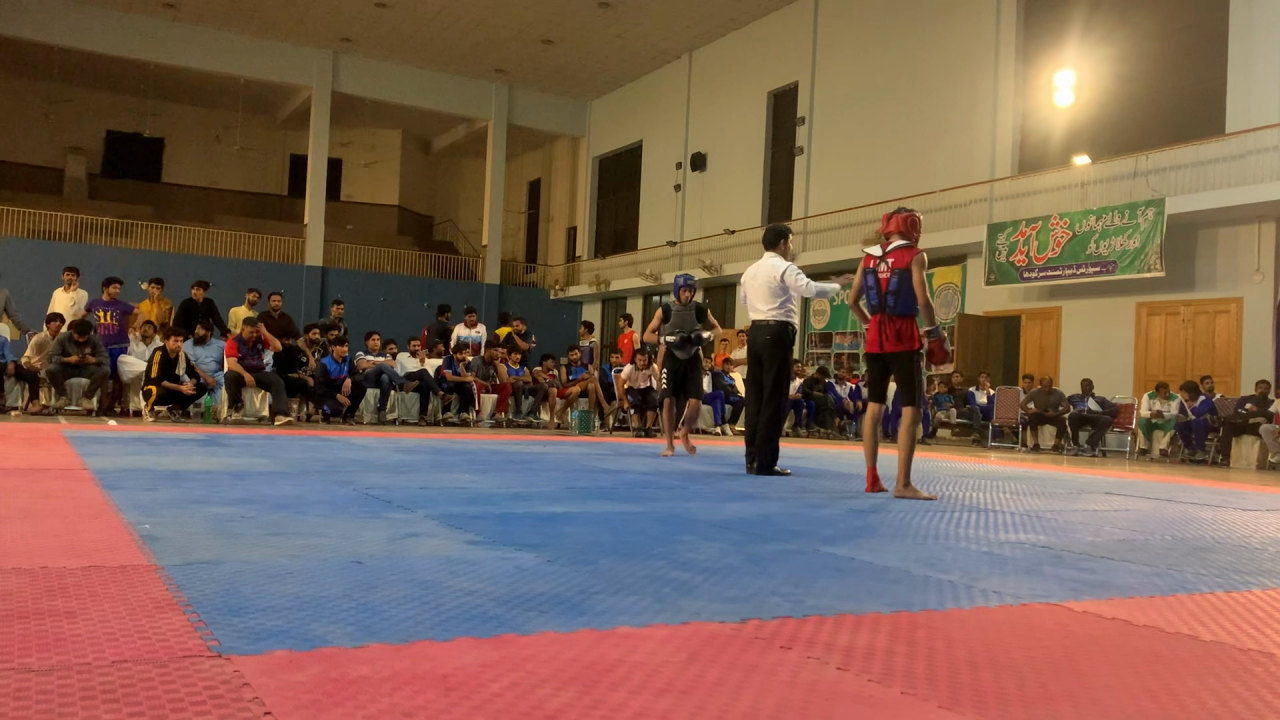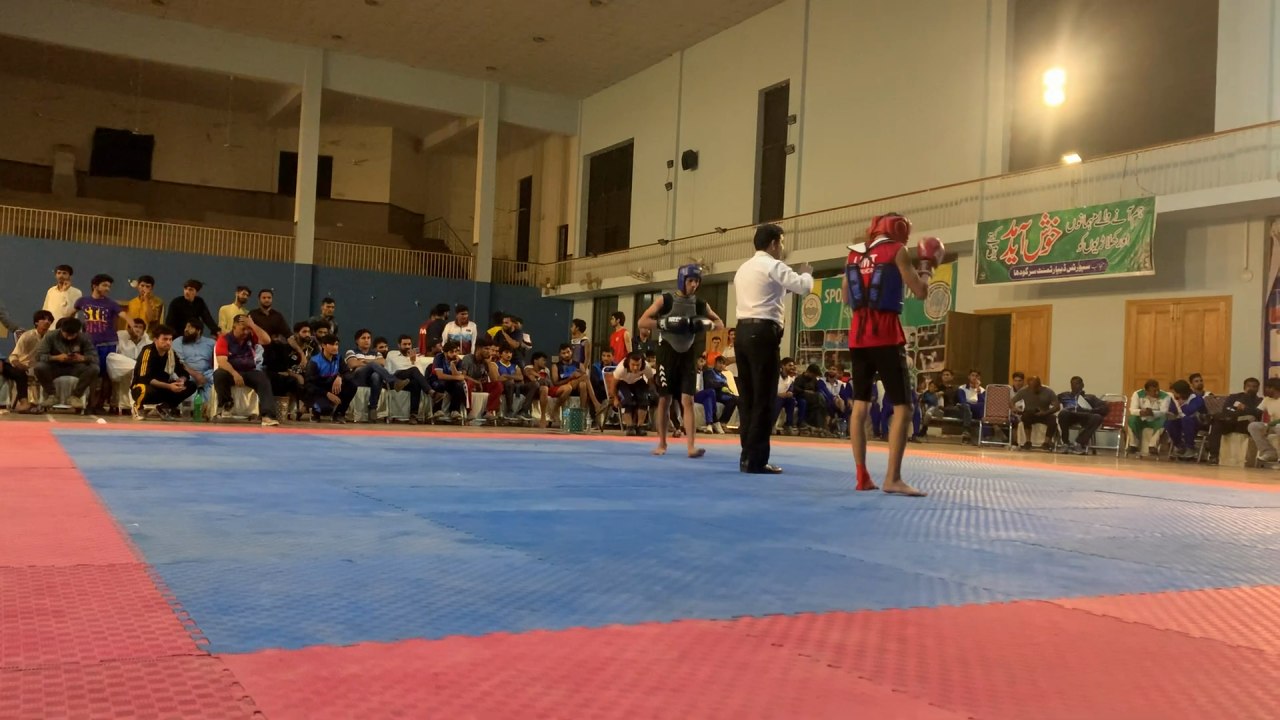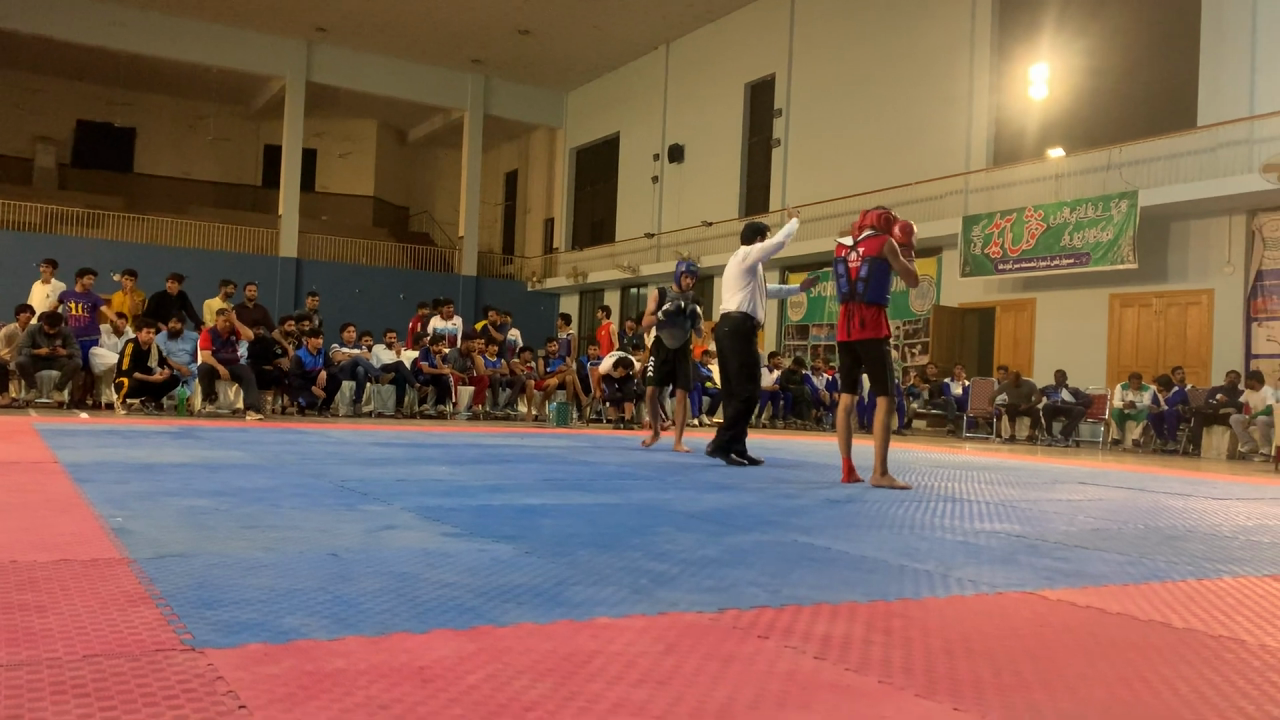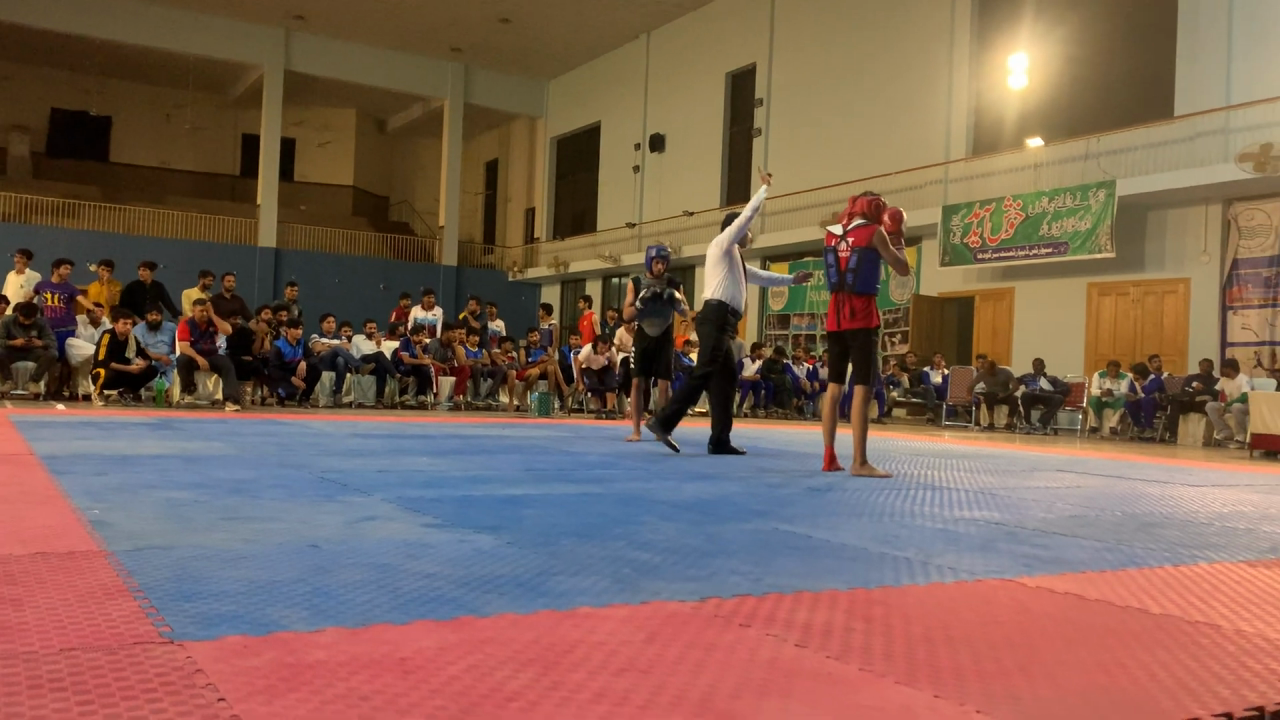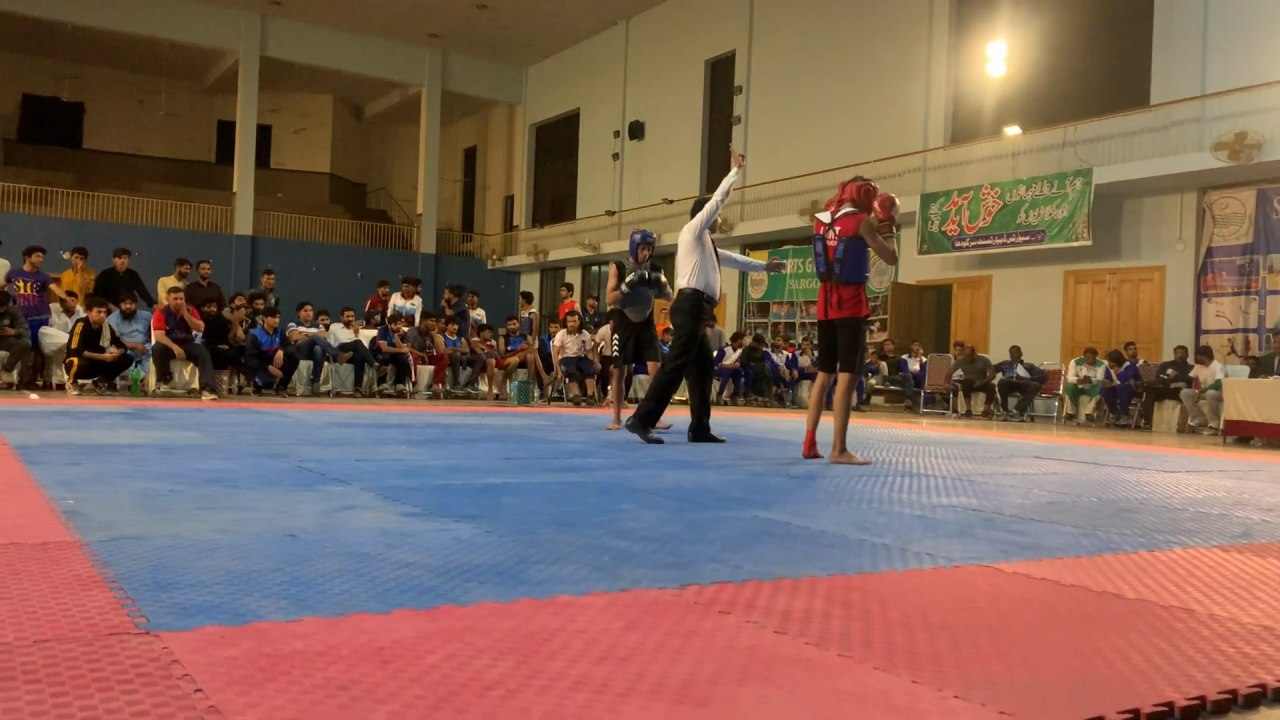
dt=0.3s
person 1, frame 1
left shoulder: (869, 256)
right shoulder: (914, 255)
left elbow: (852, 300)
right elbow: (922, 301)
right wrist: (934, 333)
left hip: (876, 337)
right hip: (903, 339)
left knee: (874, 407)
right knee: (910, 411)
left ankle: (872, 479)
right ankle: (903, 483)
person 1, frame 2
left shoulder: (854, 252)
right shoulder: (897, 250)
right elbow: (920, 292)
right wrist: (928, 264)
left hip: (858, 334)
right hip: (885, 334)
left knee: (861, 404)
right knee: (902, 407)
left ankle: (862, 477)
right ankle: (893, 478)
person 1, frame 3
left shoulder: (842, 246)
right shoulder: (885, 243)
right elbow: (912, 281)
right wrist: (906, 250)
left hip: (845, 326)
right hip: (872, 328)
left knee: (847, 397)
right knee: (885, 398)
left ankle: (848, 469)
right ankle: (880, 472)
person 1, frame 4
left shoulder: (832, 234)
right shoulder: (874, 233)
right elbow: (903, 269)
right wrist: (896, 238)
left hip: (835, 316)
right hip: (862, 317)
left knee: (834, 387)
right knee: (862, 389)
left ankle: (829, 457)
right ankle: (859, 462)
person 1, frame 5
left shoulder: (821, 221)
right shoulder: (862, 221)
right elbow: (890, 259)
right wrist: (887, 226)
left hip: (825, 304)
right hip: (851, 305)
left knee: (824, 375)
right knee: (847, 377)
left ankle: (809, 443)
right ankle: (838, 449)
person 2, frame 1
left shoulder: (750, 271)
right shoulder: (784, 268)
left elbow: (744, 299)
right elbow: (812, 289)
right wrist: (837, 286)
left hip: (756, 333)
right hip: (778, 334)
left knee: (756, 398)
right knee: (774, 400)
left ankle: (754, 459)
right ankle: (764, 462)
person 2, frame 2
left shoulder: (744, 268)
right shoulder: (772, 266)
right elbow: (804, 285)
left wrist: (783, 288)
right wrist: (806, 275)
left hip: (744, 332)
right hip: (763, 334)
left knee: (749, 398)
right knee: (764, 400)
left ankle: (749, 456)
right ankle: (756, 459)
person 2, frame 3
left shoulder: (741, 262)
right shoulder: (747, 255)
left elbow: (765, 291)
right elbow: (780, 241)
left wrist: (799, 287)
right wrist: (793, 221)
left hip: (728, 327)
right hip: (739, 328)
left knee: (735, 391)
right knee: (747, 390)
left ankle: (733, 447)
right ankle: (722, 444)
person 2, frame 4
left shoulder: (735, 259)
right shoulder: (723, 244)
left elbow: (760, 277)
right elbow: (747, 215)
left wrist: (791, 279)
right wrist: (765, 187)
left hip: (722, 320)
right hip: (716, 317)
left knee: (724, 379)
right knee: (704, 373)
left ankle: (720, 441)
right ankle: (663, 421)
person 2, frame 5
left shoulder: (707, 245)
right shoulder: (693, 231)
left elbow: (734, 260)
right elbow: (717, 199)
left wrist: (765, 266)
right wrist: (736, 169)
left hip: (697, 309)
right hip: (691, 307)
left knee: (702, 368)
right knee: (676, 365)
left ankle: (700, 428)
right ankle: (641, 420)
person 3, frame 1
left shoulder: (701, 310)
right shoulder: (664, 310)
left elbow: (717, 329)
right elbow: (647, 336)
left wrist: (706, 336)
right wrist: (666, 339)
left hip: (692, 360)
right hip: (672, 359)
left knee: (695, 404)
right knee: (669, 402)
left ankle: (684, 435)
right ankle: (669, 445)
person 3, frame 2
left shoulder: (700, 304)
right shoulder: (664, 300)
left elbow: (719, 324)
right elbow: (642, 321)
left wrist: (708, 324)
right wrist: (665, 323)
left hip: (688, 355)
right hip: (668, 353)
left knee: (687, 401)
right knee: (664, 400)
left ankle: (691, 446)
right ankle: (662, 443)
person 3, frame 3
left shoulder: (695, 301)
right shoulder: (659, 294)
left elbow: (700, 334)
right elbow: (645, 322)
left wrist: (697, 320)
right wrist: (664, 313)
left hip: (682, 350)
right hip: (661, 347)
left knee: (682, 395)
right knee: (651, 392)
left ankle: (678, 442)
right ankle: (655, 430)
person 3, frame 4
left shoulder: (674, 284)
right shoulder: (635, 283)
left elbow: (686, 313)
right elbow: (626, 315)
left wrist: (677, 303)
right wrist: (641, 302)
left hip: (665, 338)
right hip: (643, 337)
left knee: (664, 385)
right knee: (637, 383)
right ankle: (636, 430)
person 3, frame 5
left shoulder: (654, 270)
right shoulder: (618, 268)
left elbow: (670, 297)
right elbow: (609, 299)
left wrist: (663, 285)
right wrist: (628, 285)
left hip: (646, 324)
right hip: (623, 323)
left knee: (655, 369)
right knee: (618, 371)
right ankle: (616, 419)
